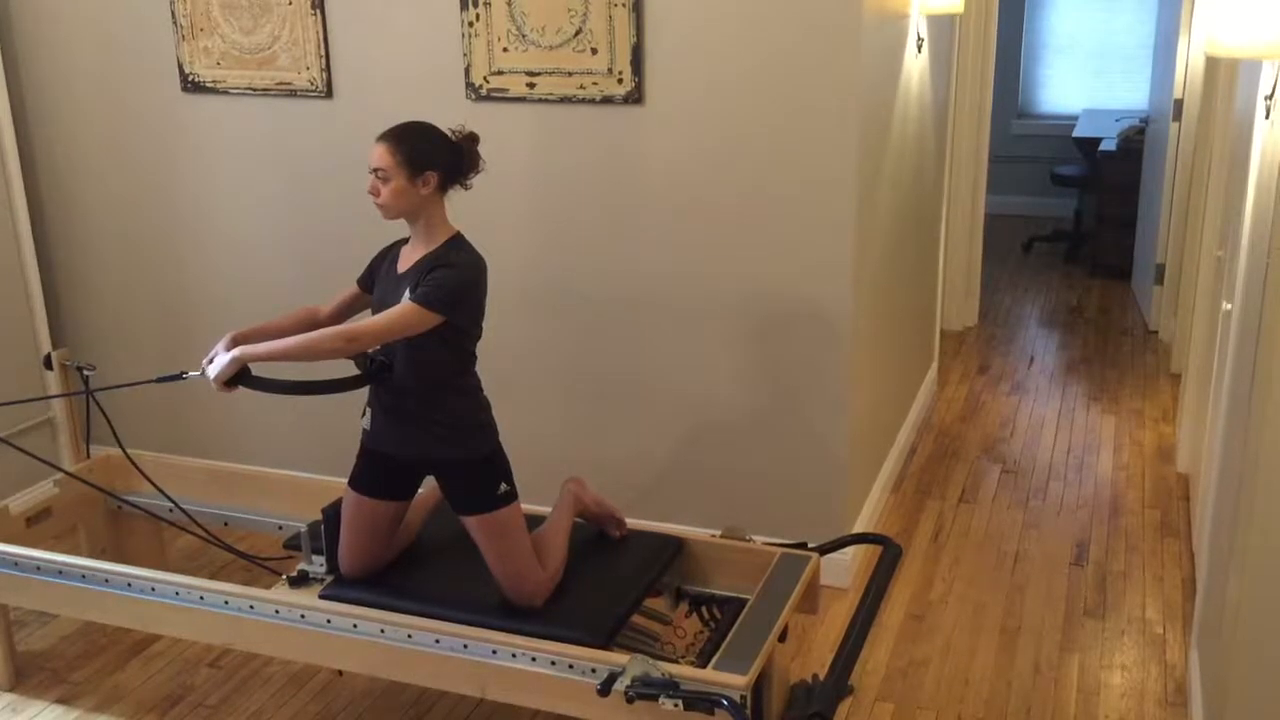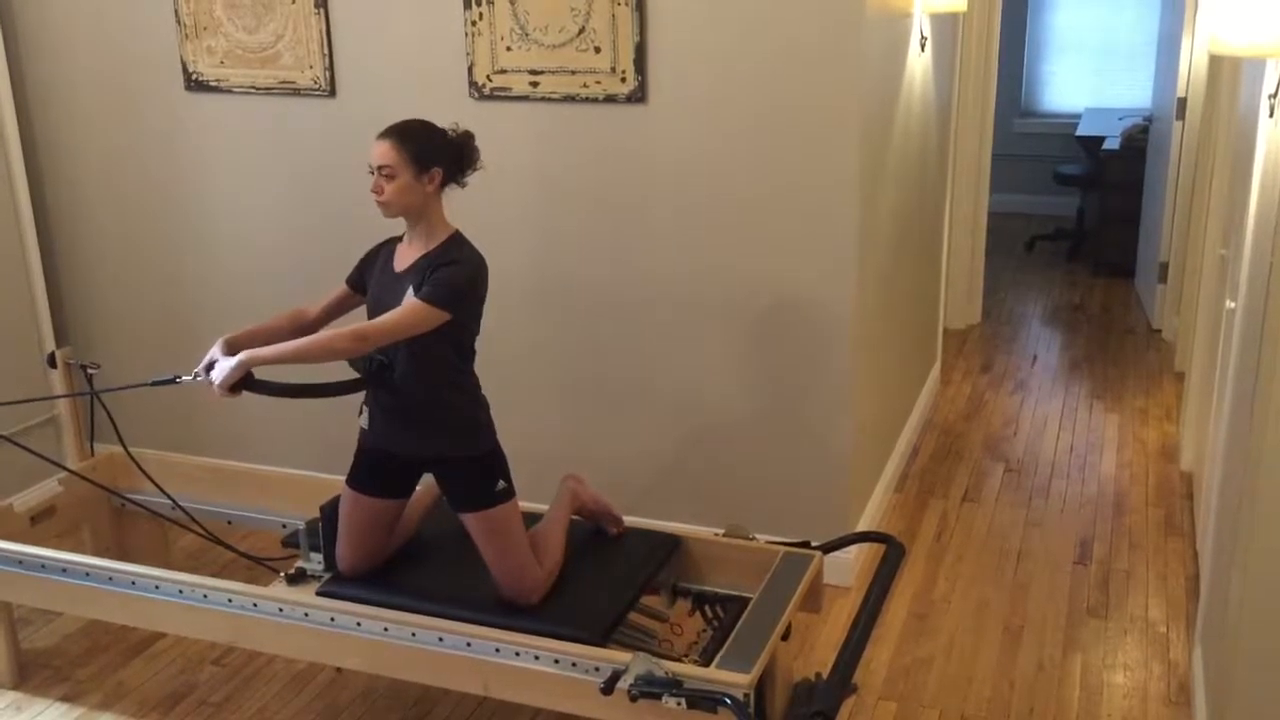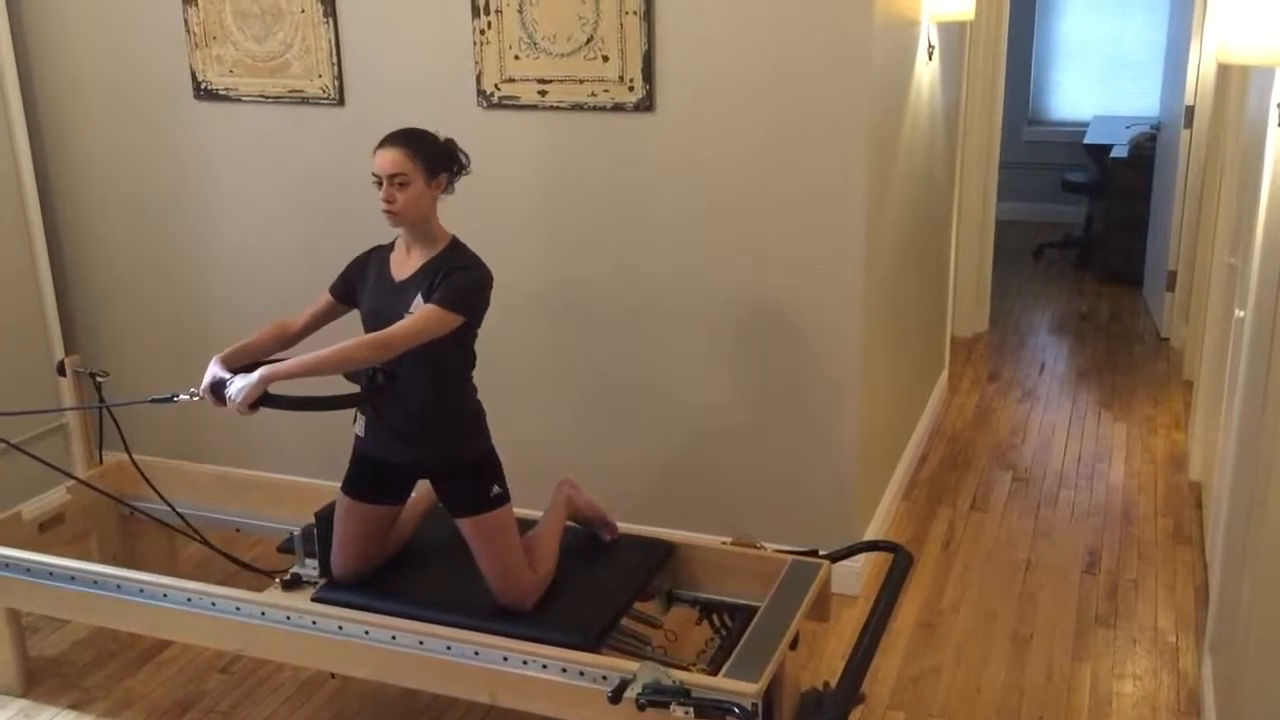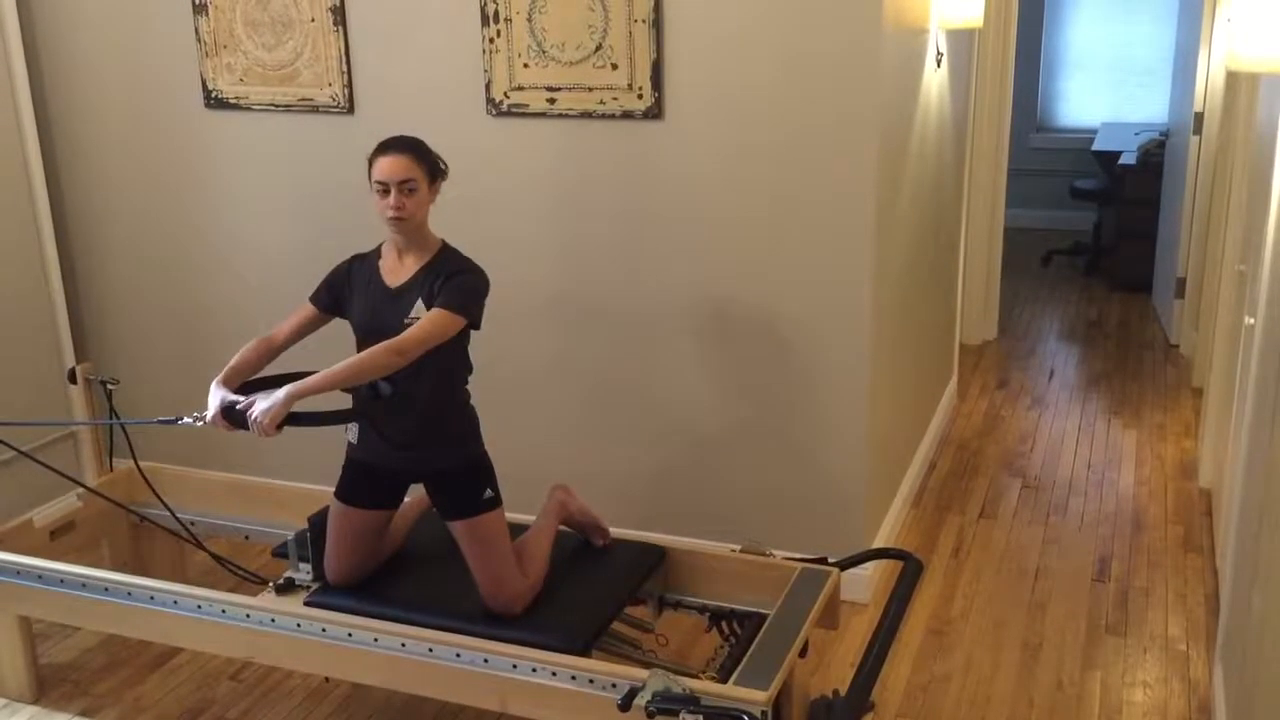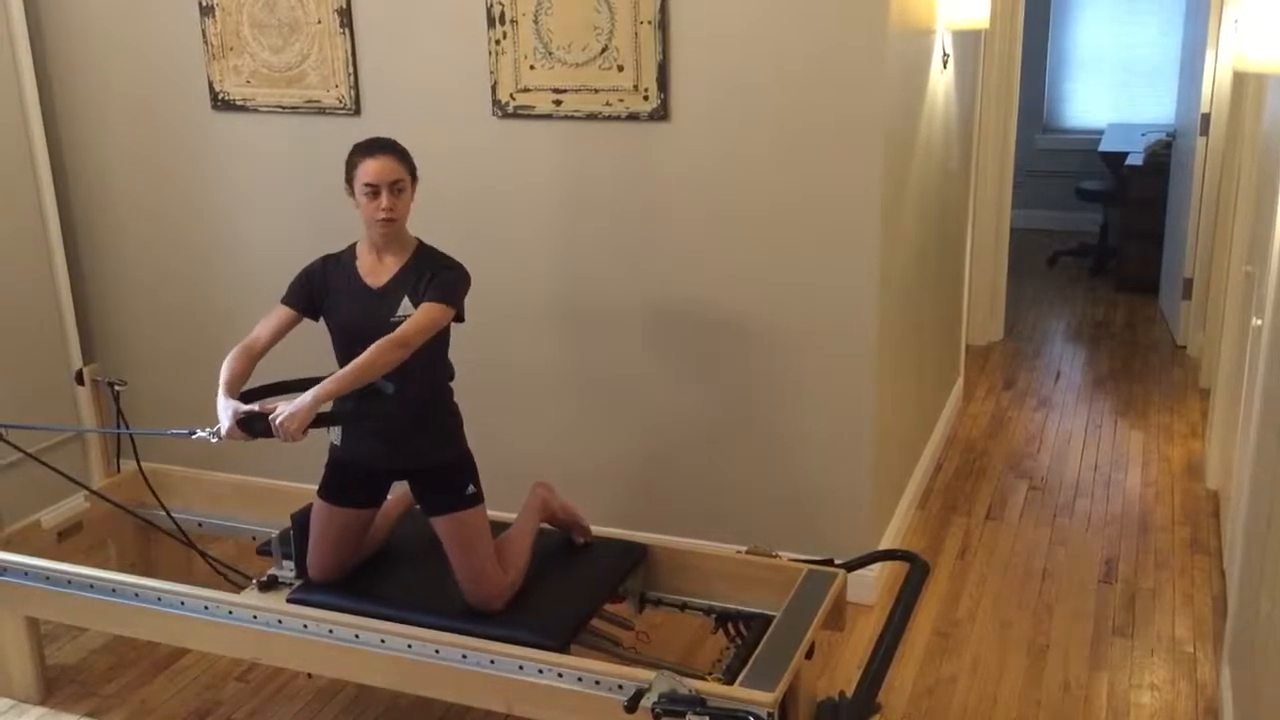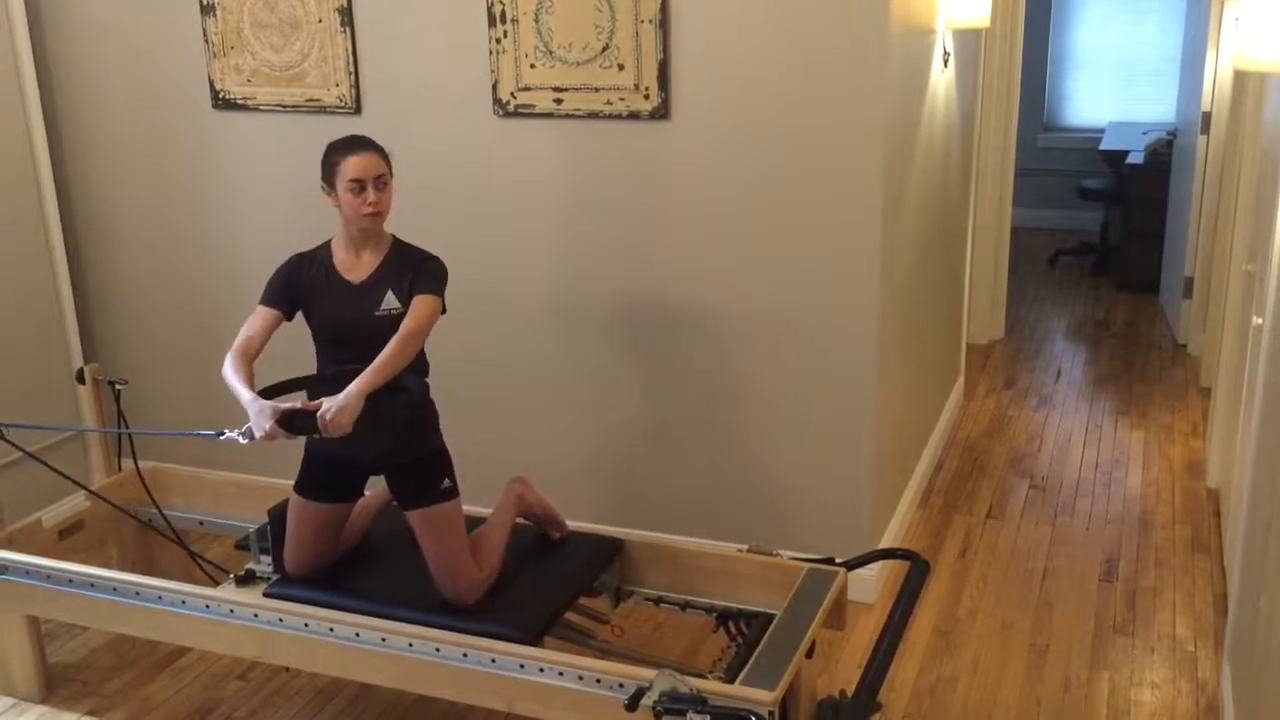
dt=0.7s
person 1, frame 1
left shoulder: (459, 269)
right shoulder: (392, 257)
left elbow: (356, 337)
right elbow: (324, 316)
left wrist: (246, 355)
right wrist: (238, 337)
left hip: (460, 443)
right hip: (390, 433)
left knee: (527, 591)
right knee: (354, 566)
left ankle: (570, 500)
right ankle: (433, 495)
person 1, frame 2
left shoulder: (460, 267)
right shoulder: (383, 256)
left elbow: (363, 339)
right elbow: (310, 319)
left wrist: (249, 359)
right wrist: (230, 342)
left hip: (458, 440)
right hip: (387, 431)
left knee: (524, 589)
right knee: (351, 565)
left ankle: (568, 497)
right ankle: (432, 492)
person 1, frame 3
left shoulder: (465, 274)
right shoulder: (370, 264)
left elbow: (384, 345)
right elbow: (294, 327)
left wrist: (265, 376)
right wrist: (225, 360)
left hip: (455, 446)
right hip: (381, 439)
left knee: (517, 596)
right knee: (347, 571)
left ankle: (562, 503)
right ankle: (426, 499)
person 1, frame 4
left shoulder: (461, 277)
right shoulder: (354, 273)
left elbow: (400, 352)
right elbow: (275, 340)
left wrist: (291, 394)
right wrist: (223, 383)
left hip: (448, 450)
right hip: (374, 446)
left knee: (508, 600)
right knee: (340, 576)
left ankle: (555, 508)
right ankle: (421, 504)
person 1, frame 5
left shoulder: (443, 273)
right shoulder: (325, 274)
left elbow: (399, 345)
right elbow: (250, 347)
left wrist: (310, 400)
right wrist: (227, 398)
left hip: (433, 445)
right hip: (357, 443)
left knee: (489, 596)
right knee: (323, 573)
left ankle: (538, 505)
right ankle: (403, 501)
person 1, frame 6
left shoulder: (421, 267)
right shoulder: (300, 272)
left elbow: (409, 338)
right elbow: (238, 355)
left wrist: (355, 393)
right wrist: (254, 402)
left hip: (409, 437)
right hip: (333, 439)
left knee: (463, 590)
right knee: (299, 568)
left ankle: (514, 499)
right ankle: (382, 496)
